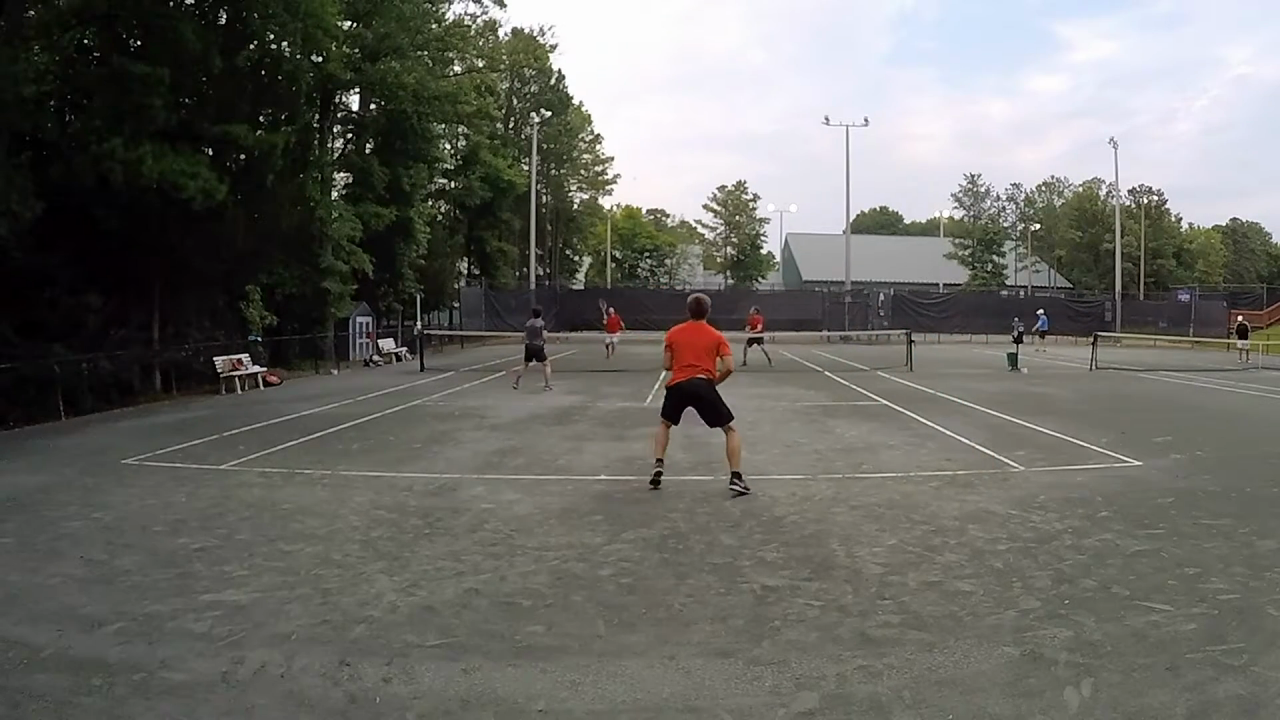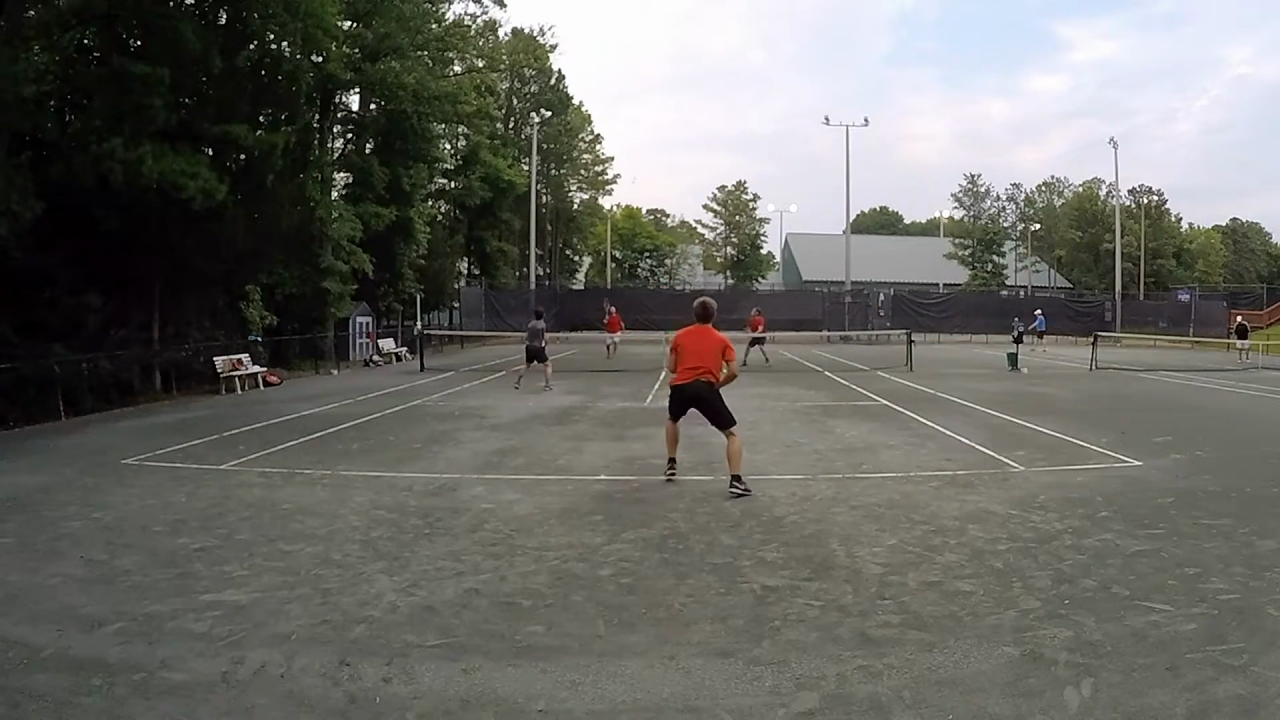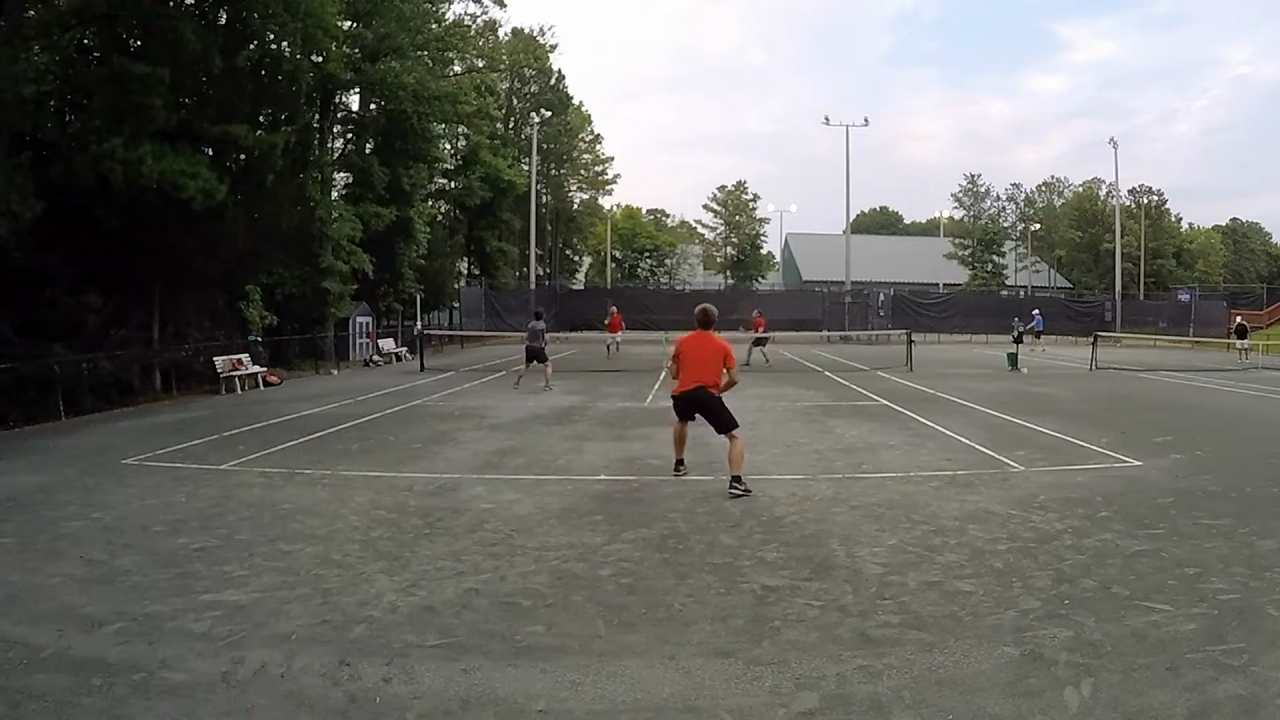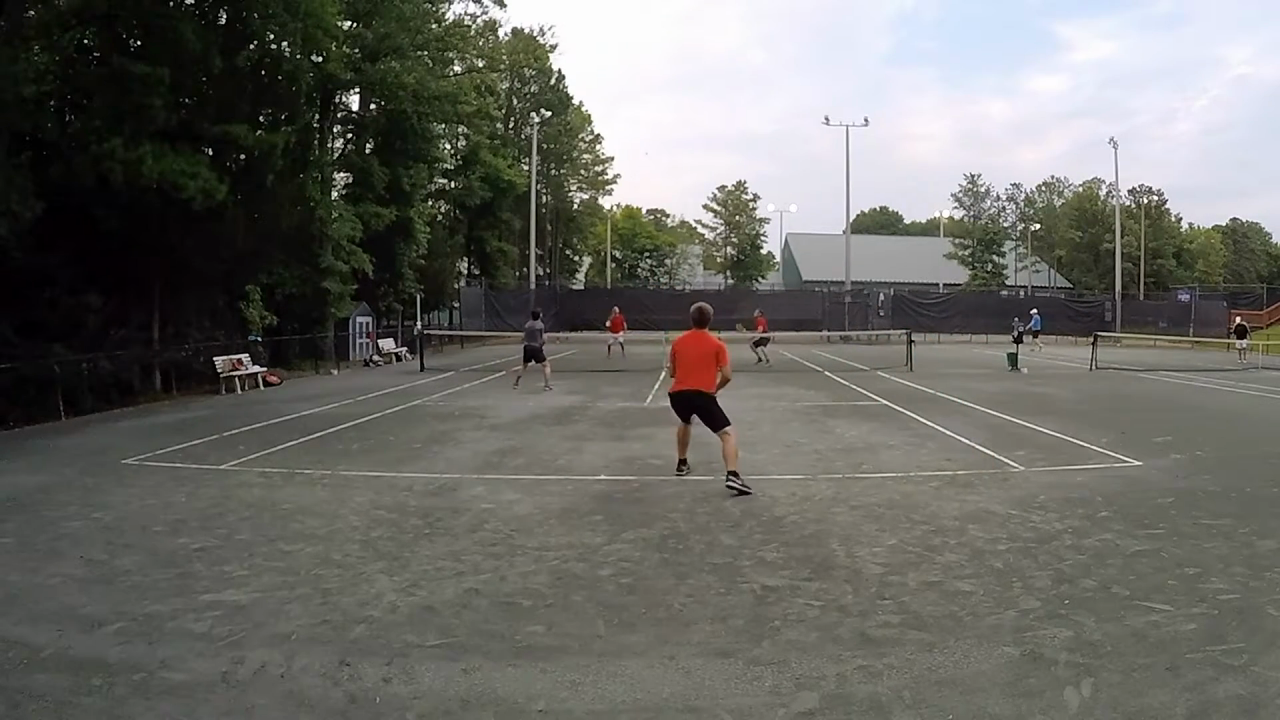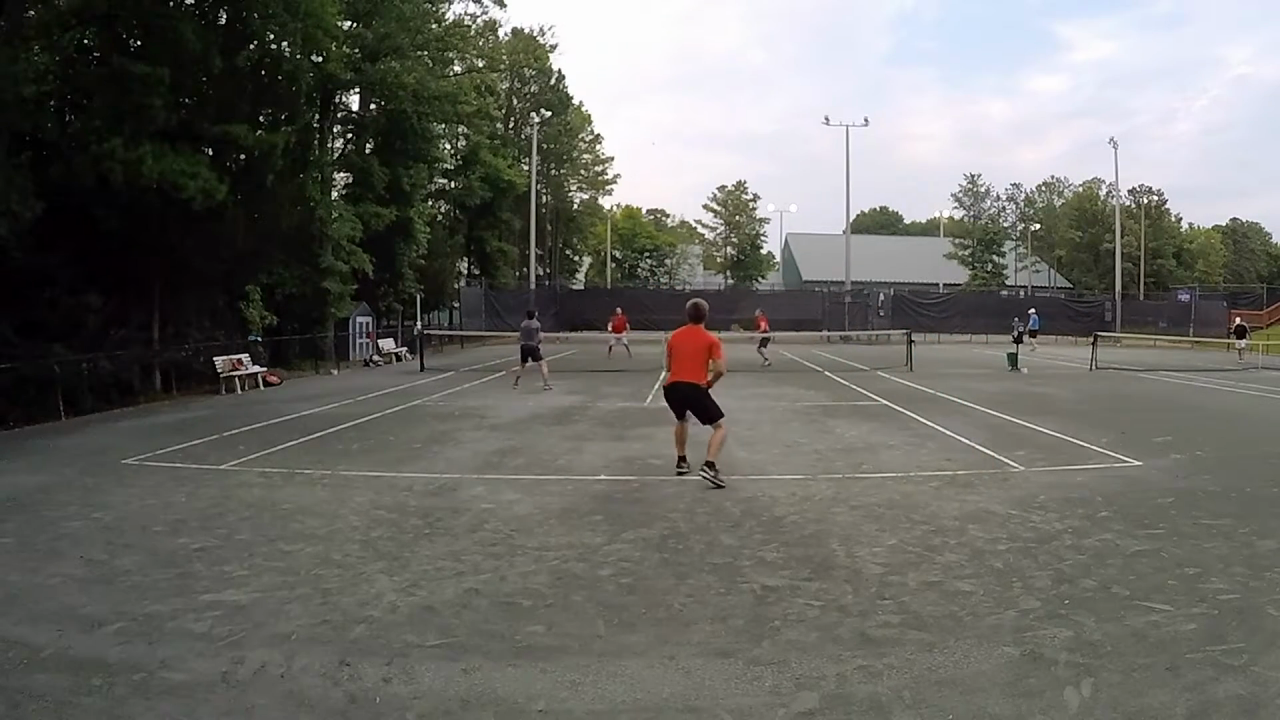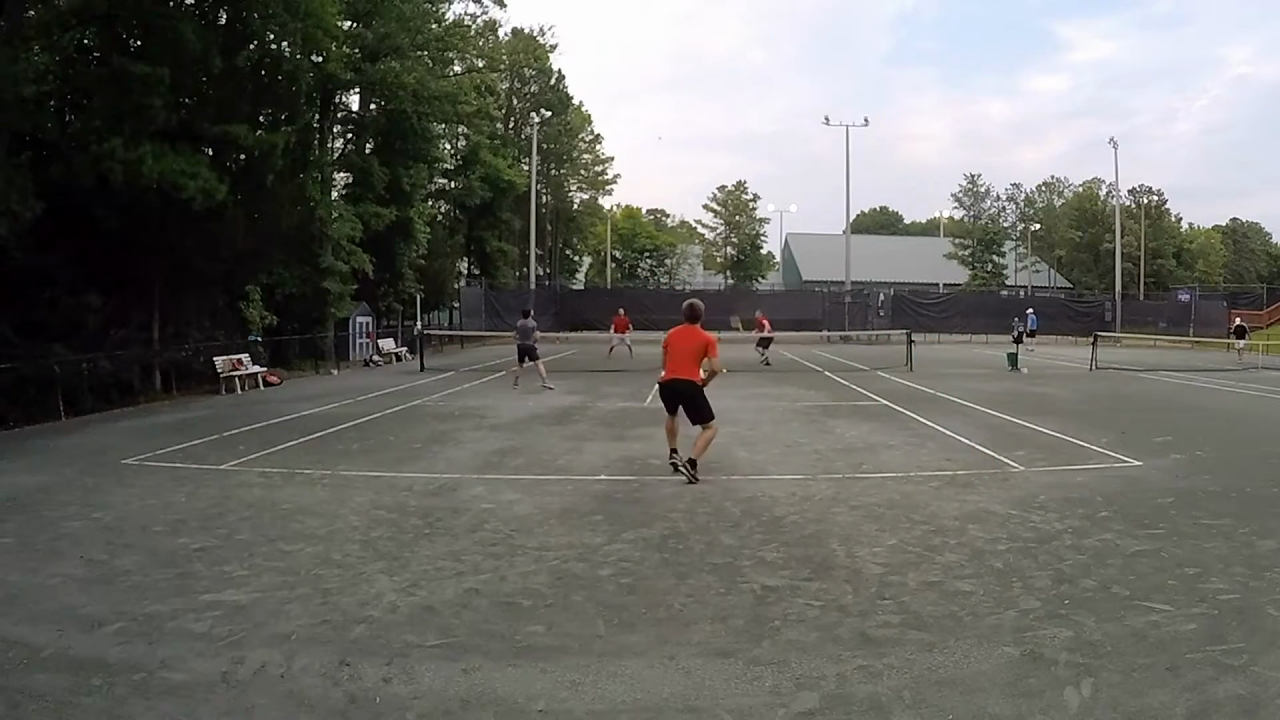
dt=0.1s
person 1, frame 1
left shoulder: (674, 333)
right shoulder: (717, 336)
left elbow: (667, 365)
right elbow: (729, 368)
left hip: (678, 388)
right hip: (703, 385)
left knee: (664, 424)
right knee: (730, 430)
left ankle: (658, 465)
right ankle: (736, 478)
person 1, frame 2
left shoulder: (680, 335)
right shoulder: (722, 340)
left elbow: (671, 367)
right elbow: (733, 372)
right wrist: (717, 385)
left hip: (679, 388)
right hip: (706, 388)
left knee: (672, 421)
right knee: (732, 434)
left ankle: (671, 464)
right ankle: (736, 480)
person 1, frame 3
left shoulder: (682, 342)
right shoulder: (723, 346)
left elbow: (674, 374)
right elbow: (734, 379)
right wrist: (718, 390)
left hip: (682, 395)
right hip: (708, 396)
left knee: (682, 422)
right knee: (734, 437)
left ankle: (679, 464)
right ankle: (736, 482)
person 1, frame 4
left shoulder: (678, 341)
right shoulder: (717, 345)
right elbow: (727, 376)
right wrist: (715, 390)
left hip: (677, 394)
right hip: (702, 395)
left knee: (685, 422)
right knee: (727, 435)
left ankle: (682, 464)
right ankle: (733, 477)
person 1, frame 5
left shoulder: (674, 336)
right shoulder: (711, 340)
right elbow: (720, 370)
right wrist: (709, 383)
left hip: (671, 387)
right hip: (694, 388)
left knee: (681, 419)
right knee: (720, 427)
left ankle: (681, 461)
right ankle: (709, 466)
person 1, frame 6
left shoulder: (671, 334)
right shoulder: (708, 339)
right elbow: (715, 368)
right wrist: (705, 382)
left hip: (667, 384)
right hip: (690, 385)
left knee: (672, 416)
right knee: (710, 427)
left ankle: (674, 454)
right ankle: (690, 463)
